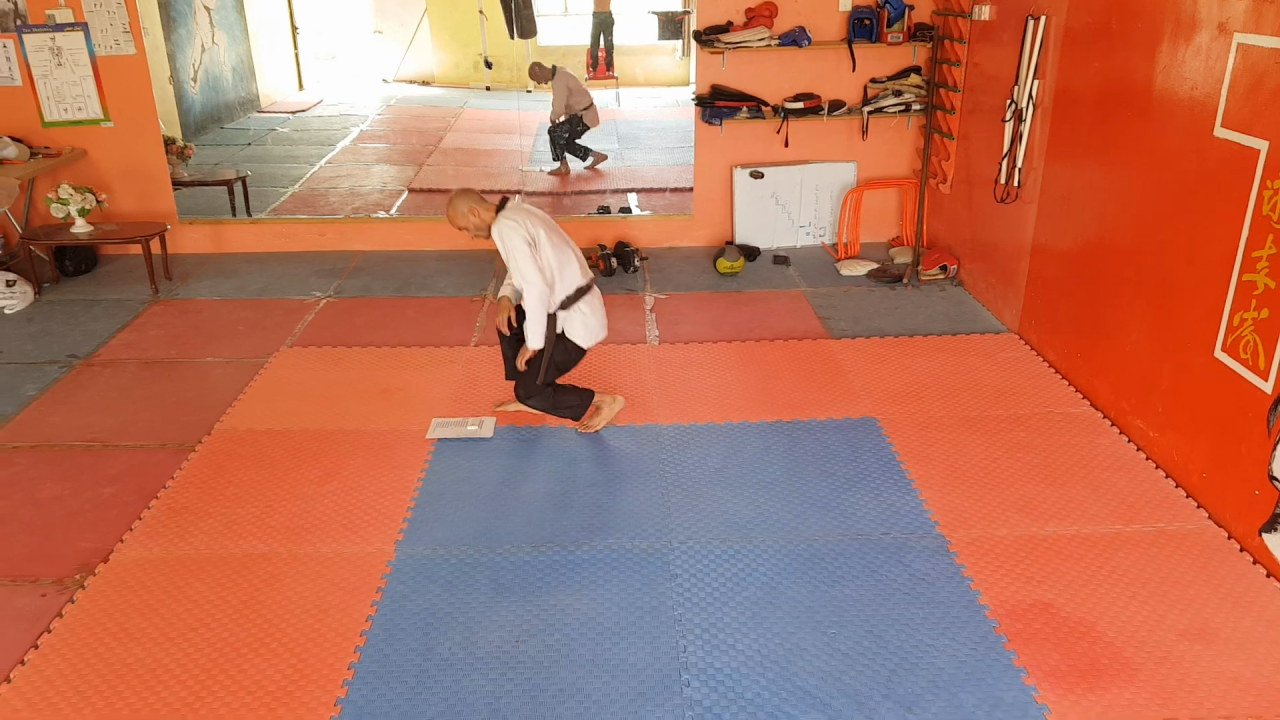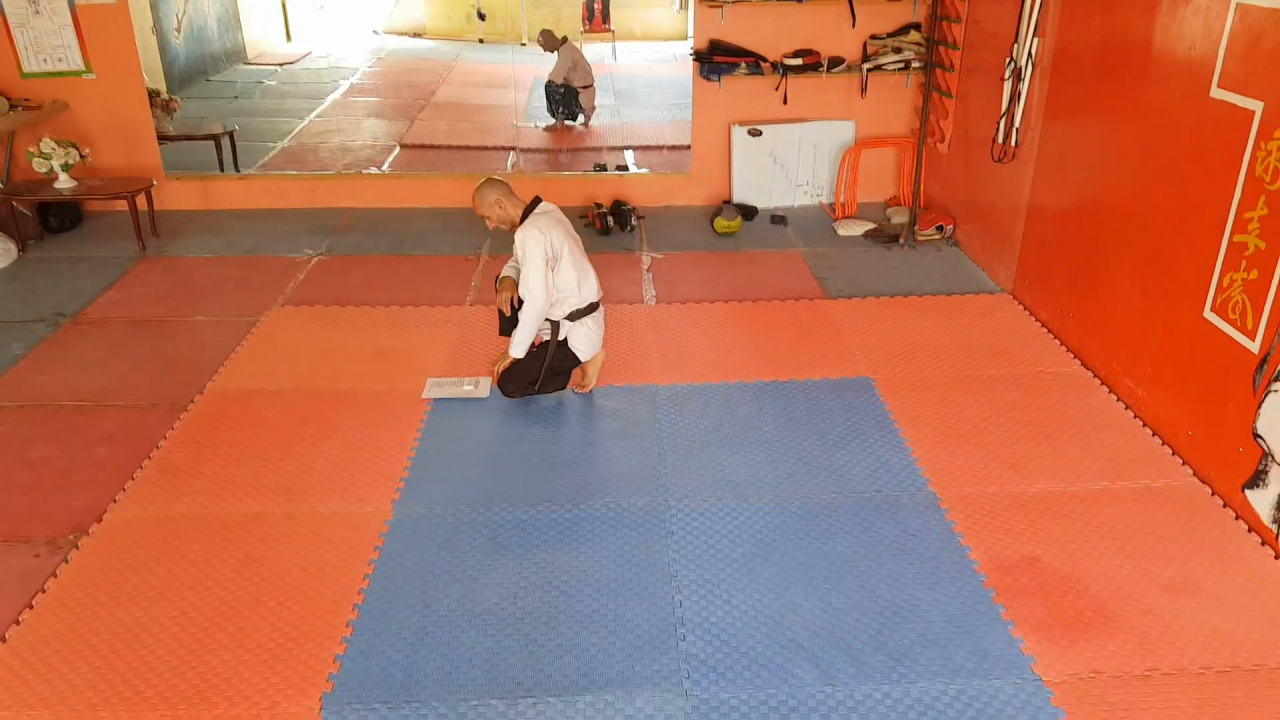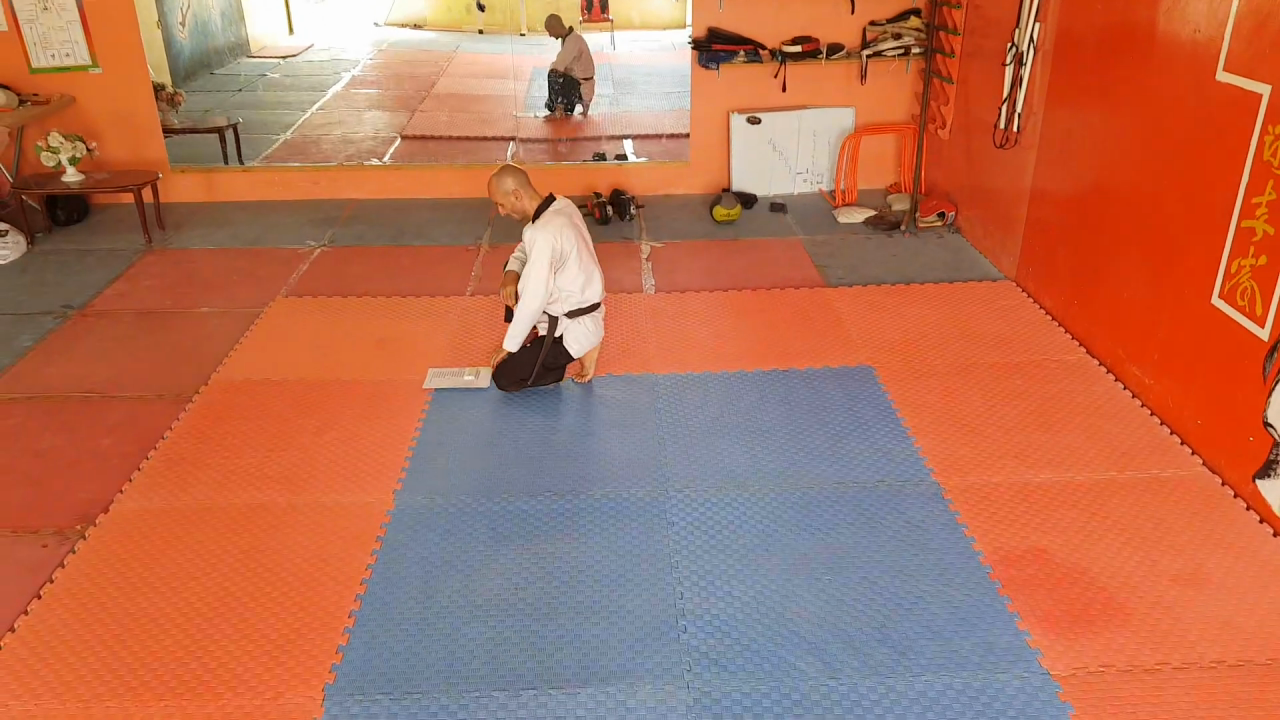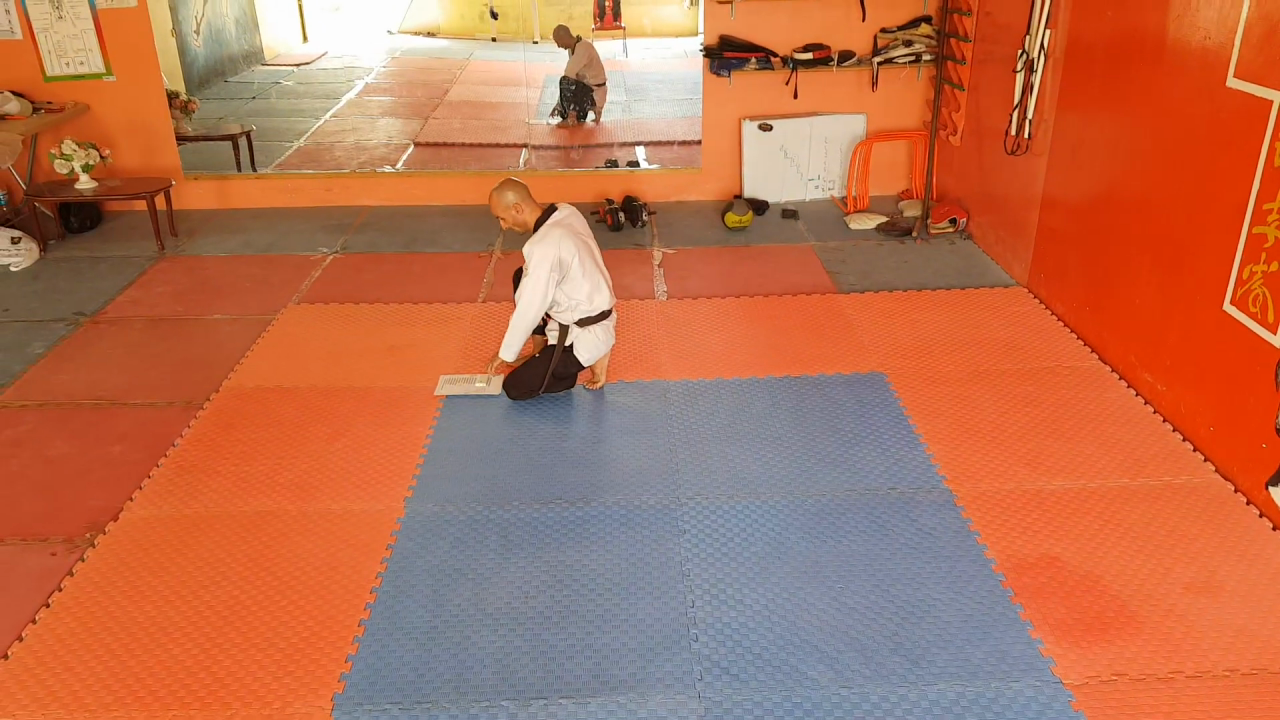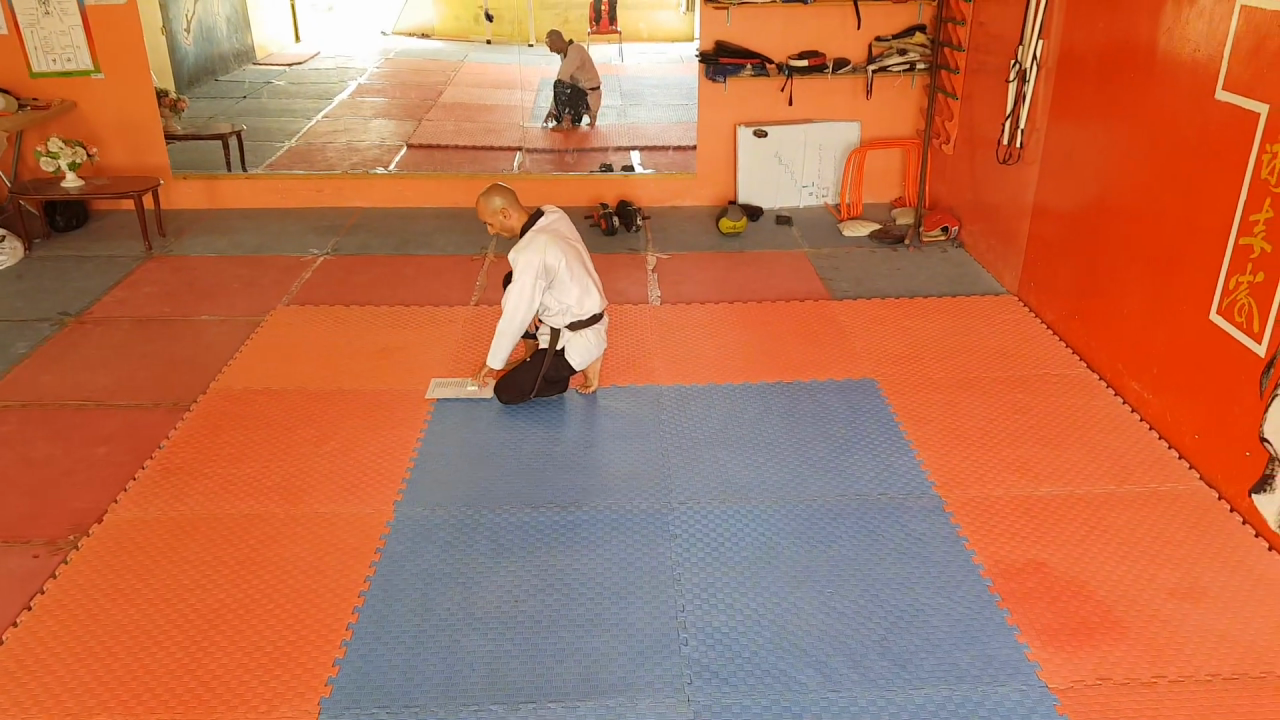
dt=0.3s
person 1, frame 1
left shoulder: (505, 227)
right shoulder: (517, 214)
left elbow: (535, 287)
left wrist: (533, 342)
right wrist: (506, 296)
left hip: (576, 320)
right hip: (573, 305)
left knee: (529, 389)
right knee: (508, 322)
left ankle: (602, 402)
right ankle: (532, 400)
person 1, frame 2
left shoulder: (532, 233)
right shoulder: (545, 212)
left elbow: (536, 302)
right elbow: (523, 260)
left wrist: (514, 352)
right wrist: (508, 279)
left hip: (576, 331)
right hip: (575, 312)
left knee: (509, 384)
right knee: (506, 288)
left ankle: (583, 361)
person 1, frame 3
left shoulder: (545, 233)
right shoulder: (561, 205)
left elbow: (532, 300)
right elbow: (526, 247)
left wrist: (509, 345)
right wrist: (511, 274)
left hip: (573, 329)
right hip: (579, 307)
left knee: (504, 378)
right knee: (516, 274)
left ankle: (580, 351)
right ankle: (531, 342)
person 1, frame 4
left shoulder: (545, 246)
right shoulder: (566, 212)
left elbow: (528, 311)
left wrist: (505, 354)
right wrist: (526, 291)
left hip: (585, 336)
right hip: (593, 312)
left knee: (515, 388)
right knee: (521, 278)
left ankle: (590, 357)
right ankle: (541, 352)
person 1, frame 5
left shoulder: (530, 253)
right shoulder: (553, 214)
left elbow: (514, 317)
left wrist: (492, 363)
right wrist: (529, 304)
left hip: (577, 340)
right hip: (586, 311)
left knee: (506, 392)
right knee: (513, 284)
left ankle: (582, 362)
right ankle: (534, 357)
